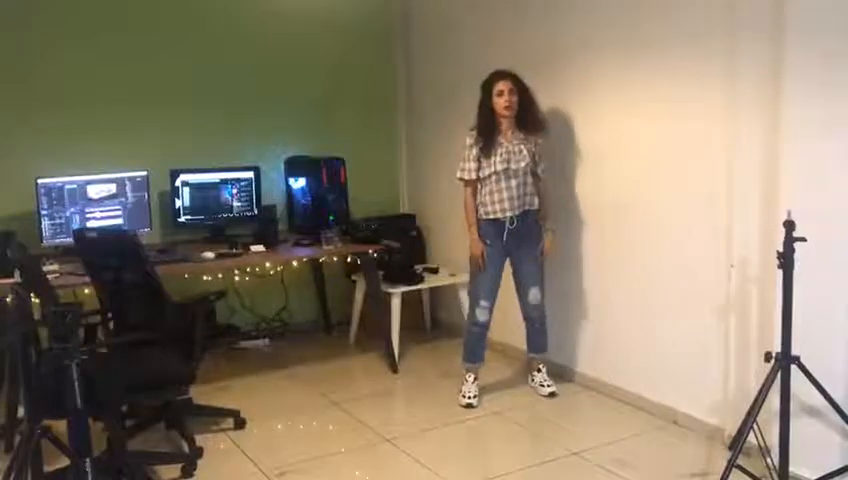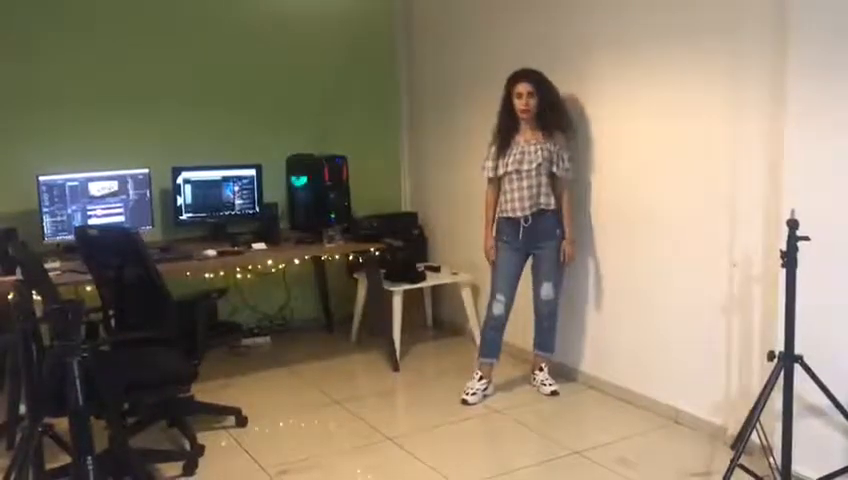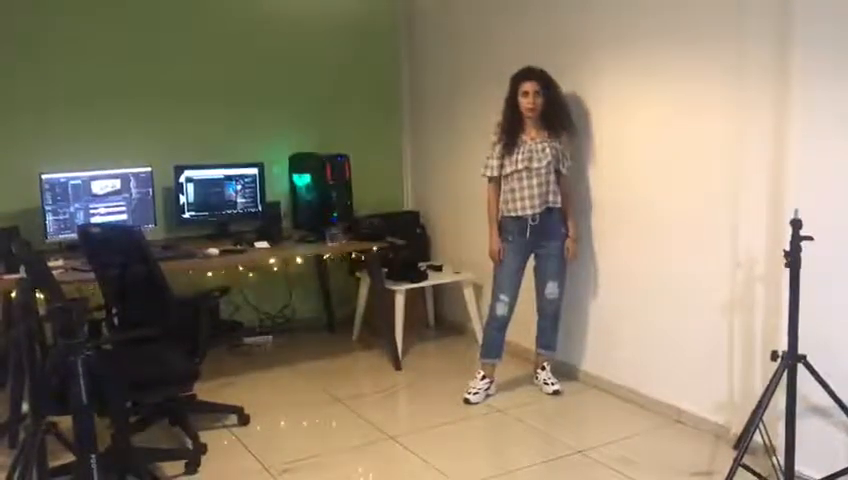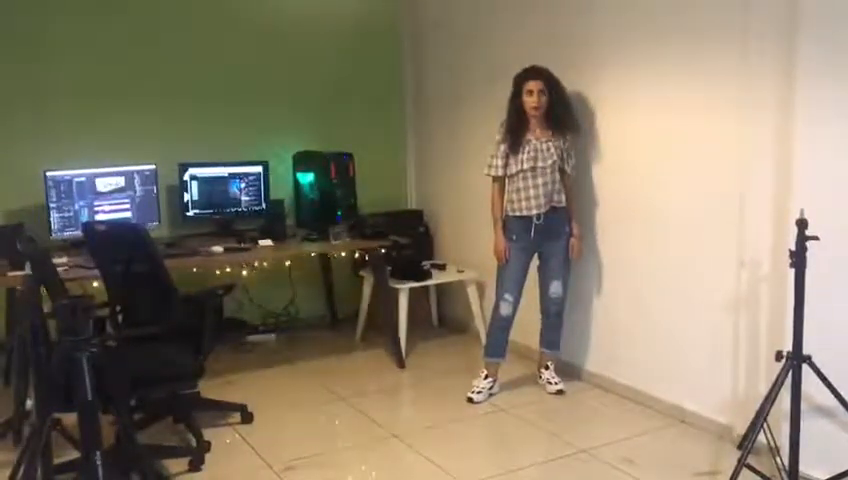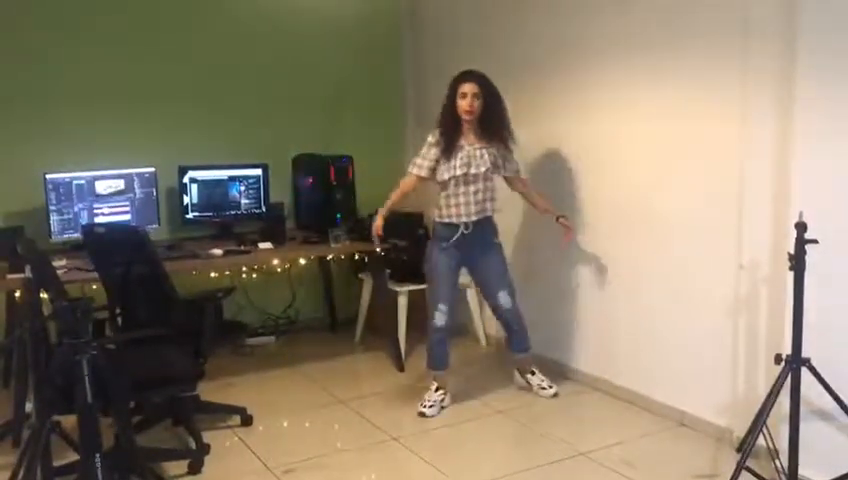
dt=1s
person 1, frame 1
left shoulder: (531, 139)
right shoulder: (477, 140)
left elbow: (538, 187)
right elbow: (469, 191)
left wrist: (546, 229)
right wrist: (473, 235)
left hip: (526, 228)
right hip: (491, 230)
left knee: (534, 303)
right knee: (481, 307)
left ankle: (537, 370)
right ankle: (470, 378)
person 1, frame 2
left shoulder: (554, 140)
right shoulder: (501, 141)
left elbow: (563, 190)
right elbow: (492, 190)
left wrist: (568, 235)
right wrist: (488, 233)
left hip: (546, 228)
right hip: (510, 230)
left knee: (547, 302)
right knee: (498, 303)
left ankle: (541, 370)
right ankle: (483, 376)
person 1, frame 3
left shoulder: (557, 139)
right shoulder: (504, 139)
left elbow: (563, 187)
right elbow: (493, 188)
left wrist: (571, 231)
right wrist: (493, 233)
left hip: (551, 228)
right hip: (514, 228)
left knee: (550, 301)
right knee: (502, 303)
left ankle: (543, 368)
right ankle: (486, 376)
person 1, frame 4
left shoulder: (561, 137)
right shoulder: (508, 138)
left elbow: (567, 184)
right elbow: (497, 187)
left wrist: (575, 229)
right wrist: (498, 233)
left hip: (555, 226)
right hip: (518, 227)
left knee: (554, 300)
right knee: (506, 302)
left ankle: (546, 367)
right ankle: (489, 375)
person 1, frame 5
left shoulder: (496, 144)
right shoulder: (439, 141)
left elbow: (519, 184)
right elbow: (412, 179)
left wrist: (554, 215)
right wrist: (383, 211)
left hip: (483, 235)
right hip: (445, 236)
left knee: (507, 307)
right knee: (440, 315)
left ankle: (527, 371)
right ankle: (439, 387)
